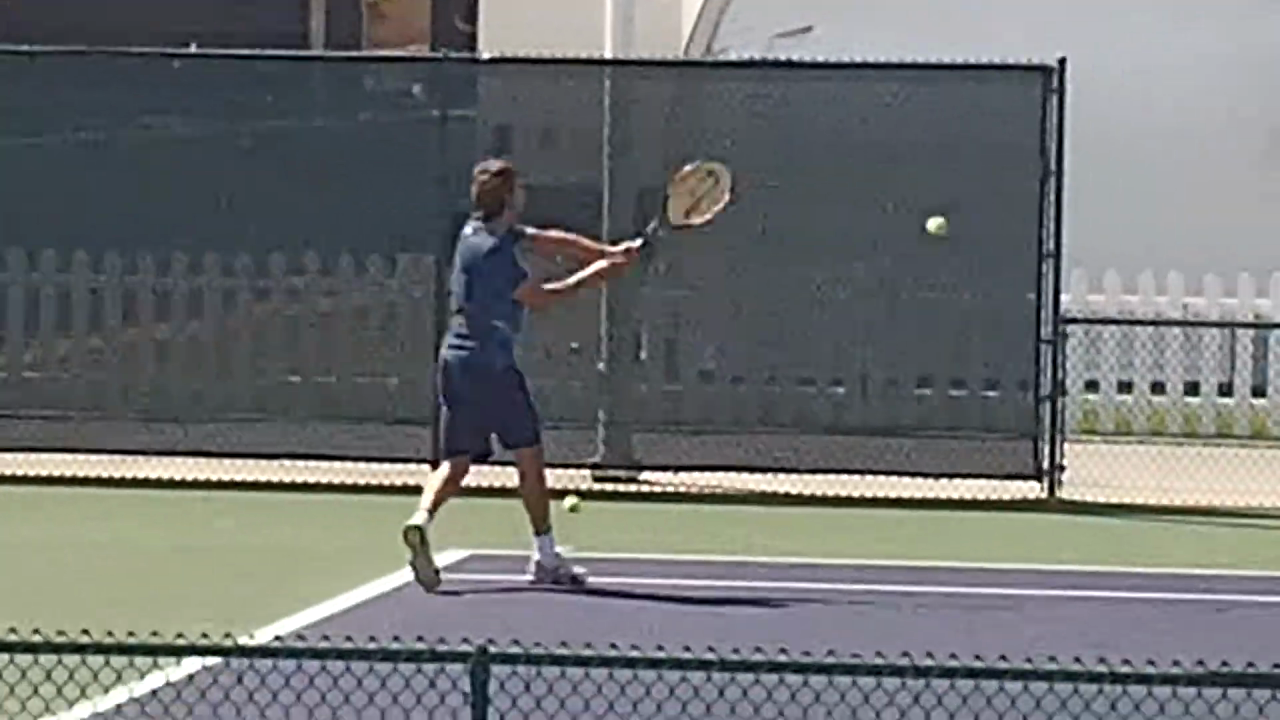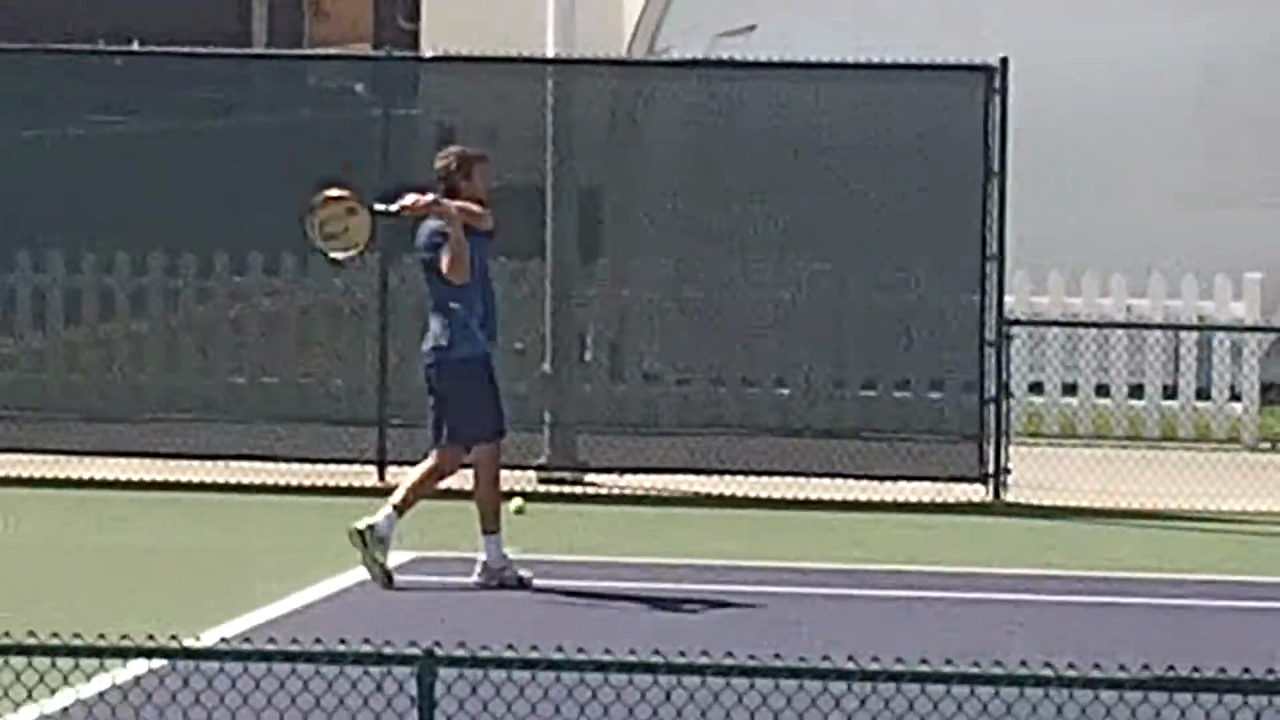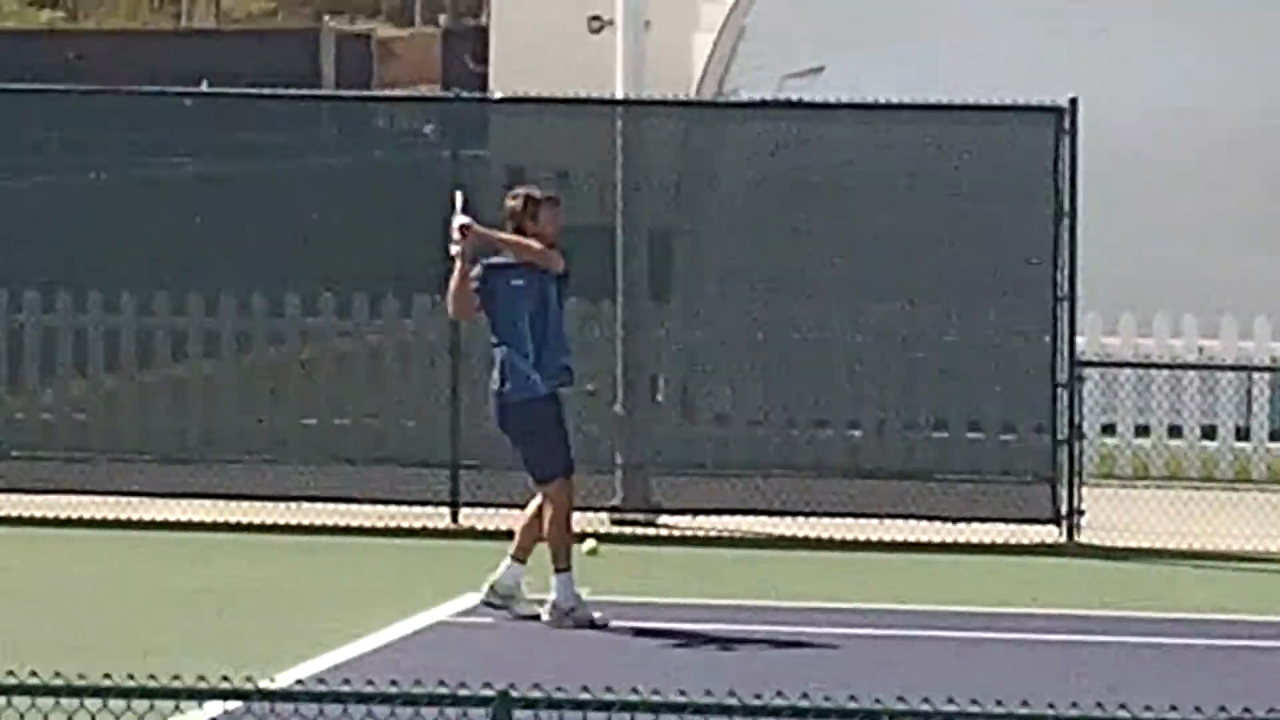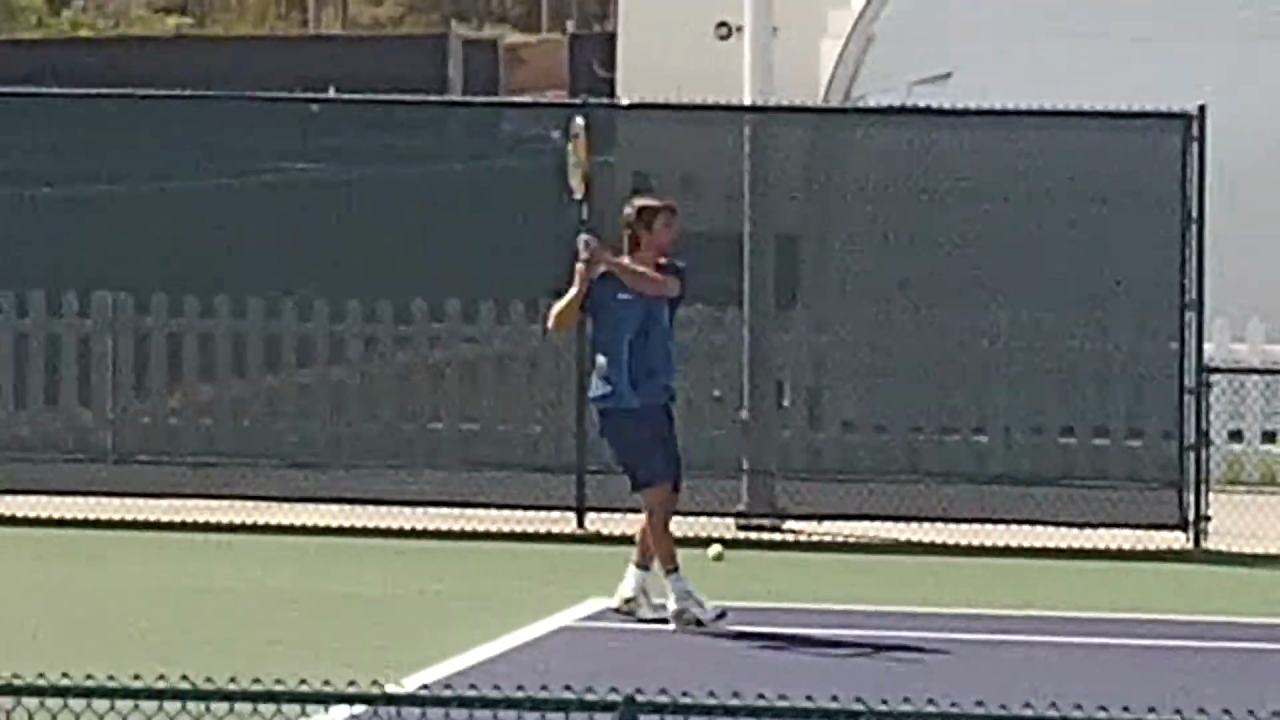
dt=0.2s
person 1, frame 1
left shoulder: (484, 232)
right shoulder: (492, 247)
left elbow: (549, 239)
right elbow: (540, 299)
left wrist: (608, 252)
right wrist: (598, 271)
left hip: (459, 364)
right hip: (494, 366)
left knee: (456, 462)
right knee: (529, 459)
left ankle: (422, 521)
right ankle: (546, 559)
person 1, frame 2
left shoulder: (473, 222)
right shoulder: (434, 231)
left elbow: (483, 218)
right elbow: (459, 275)
left wrist: (444, 207)
right wrist: (452, 220)
left hip: (463, 353)
right hip: (460, 355)
left knee: (447, 457)
right knee: (487, 453)
left ankle: (380, 524)
right ankle: (492, 559)
person 1, frame 3
left shoulder: (549, 266)
right shoulder: (493, 271)
left elbow: (544, 255)
right elbow: (461, 310)
left wrist: (484, 233)
right wrist: (464, 257)
left hip: (542, 393)
right hip: (522, 394)
left knee: (552, 493)
right knee: (558, 491)
left ankle: (506, 581)
right ankle: (564, 599)
person 1, frame 4
left shoulder: (670, 274)
right shoulder: (601, 281)
left elbow: (657, 285)
right elbow: (557, 324)
left wrist: (608, 260)
right wrist: (579, 284)
left hip: (655, 403)
right hip: (620, 403)
left knee: (664, 498)
right knee: (658, 496)
left ankle: (632, 590)
right ankle: (680, 598)
